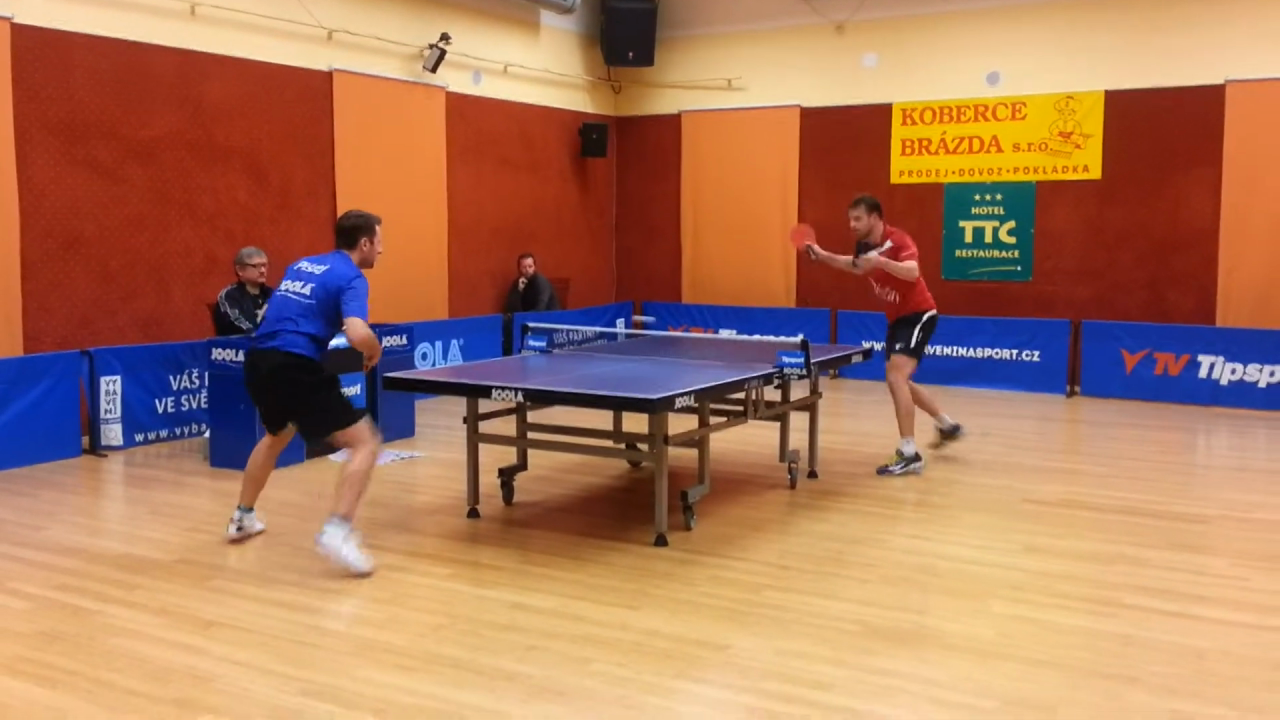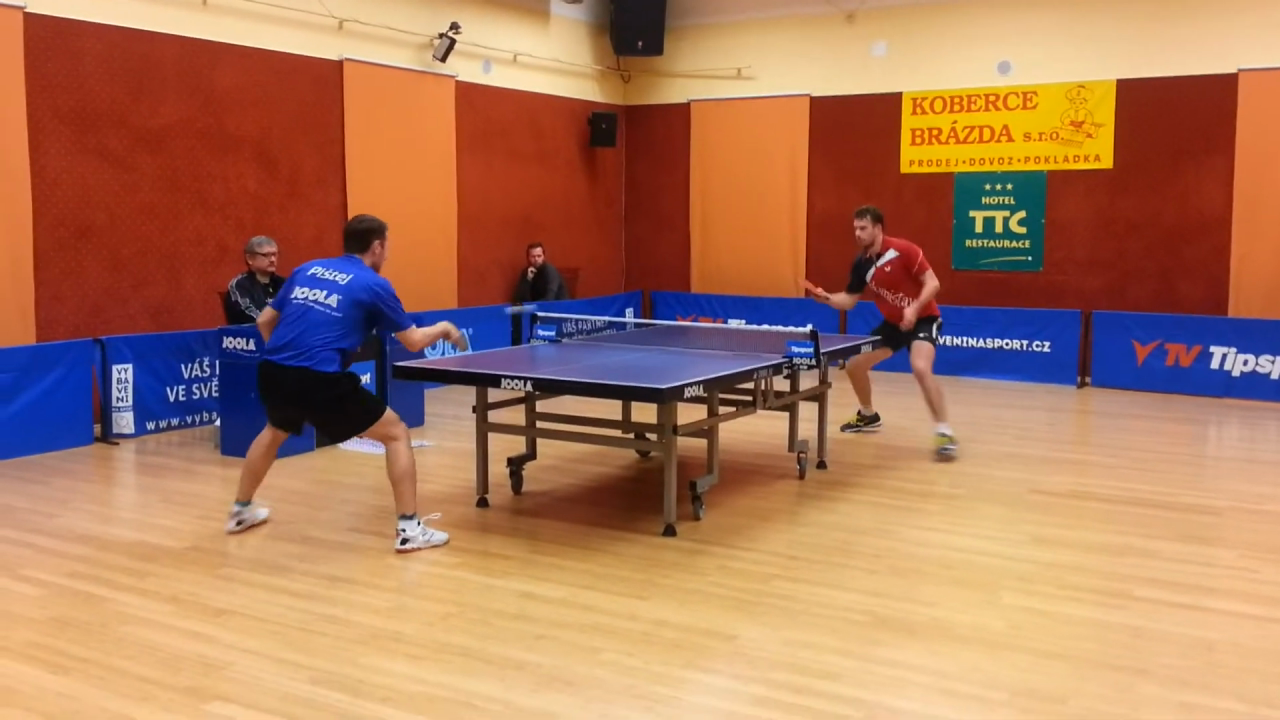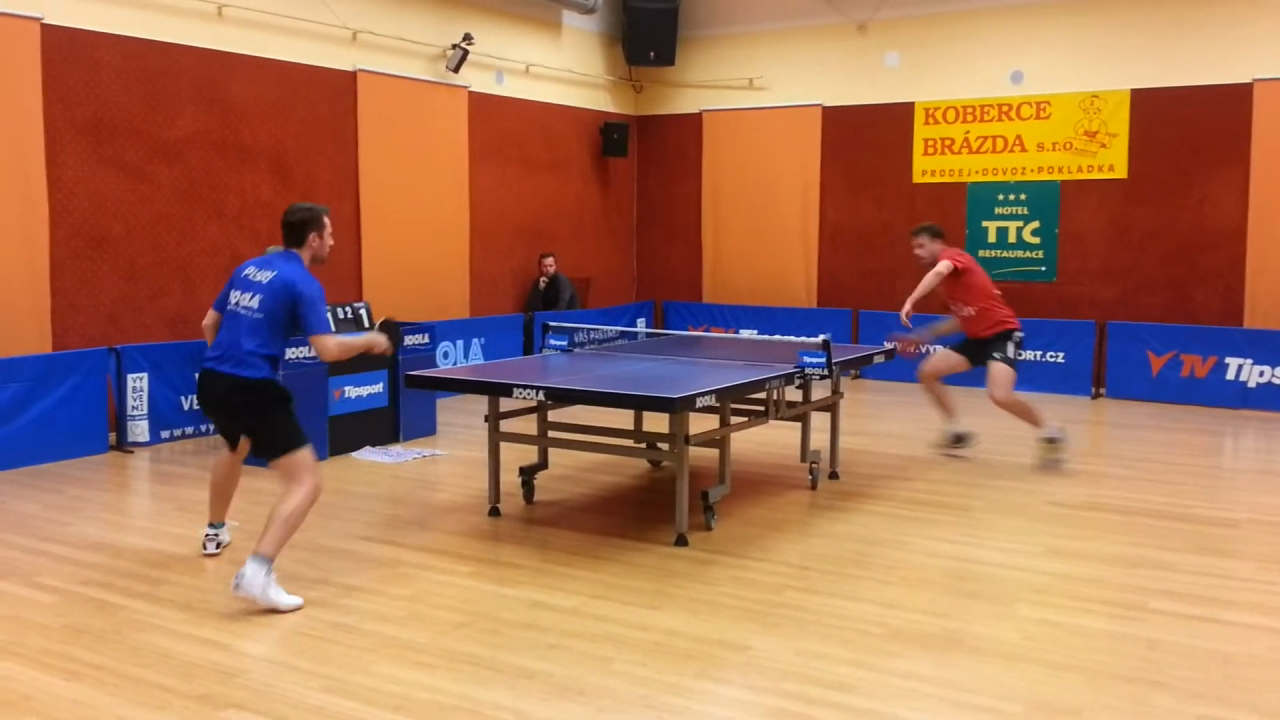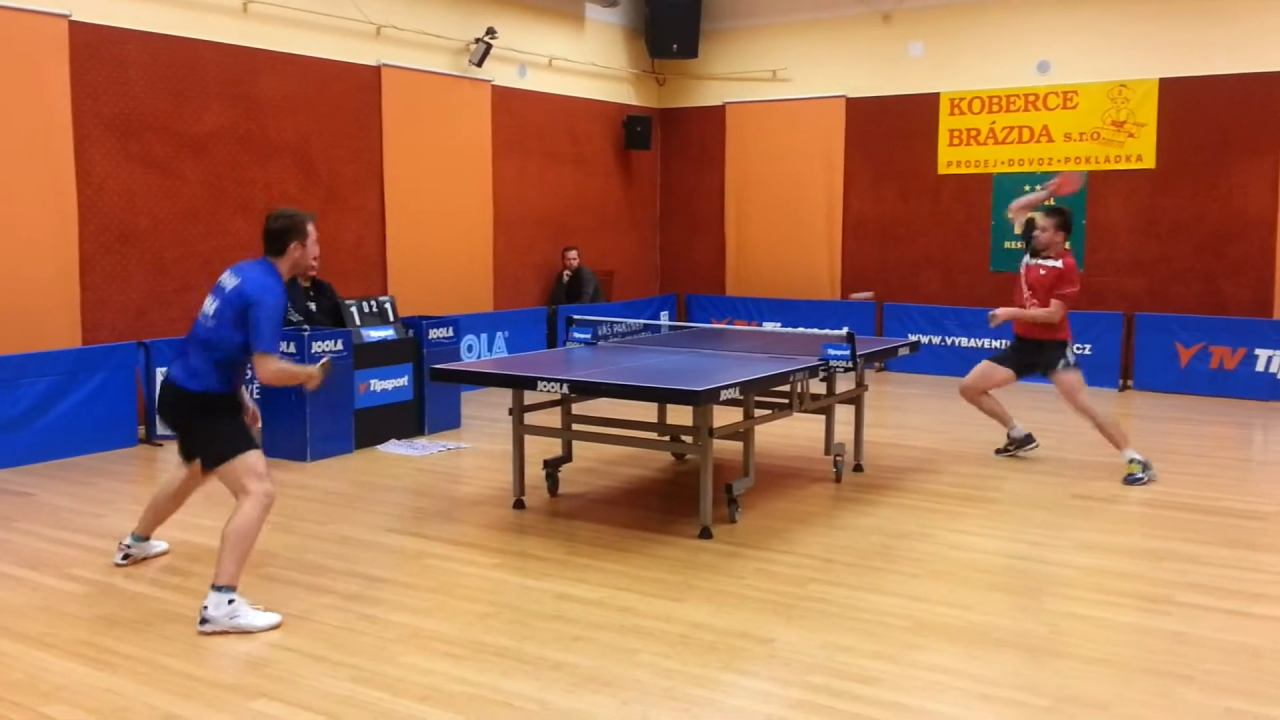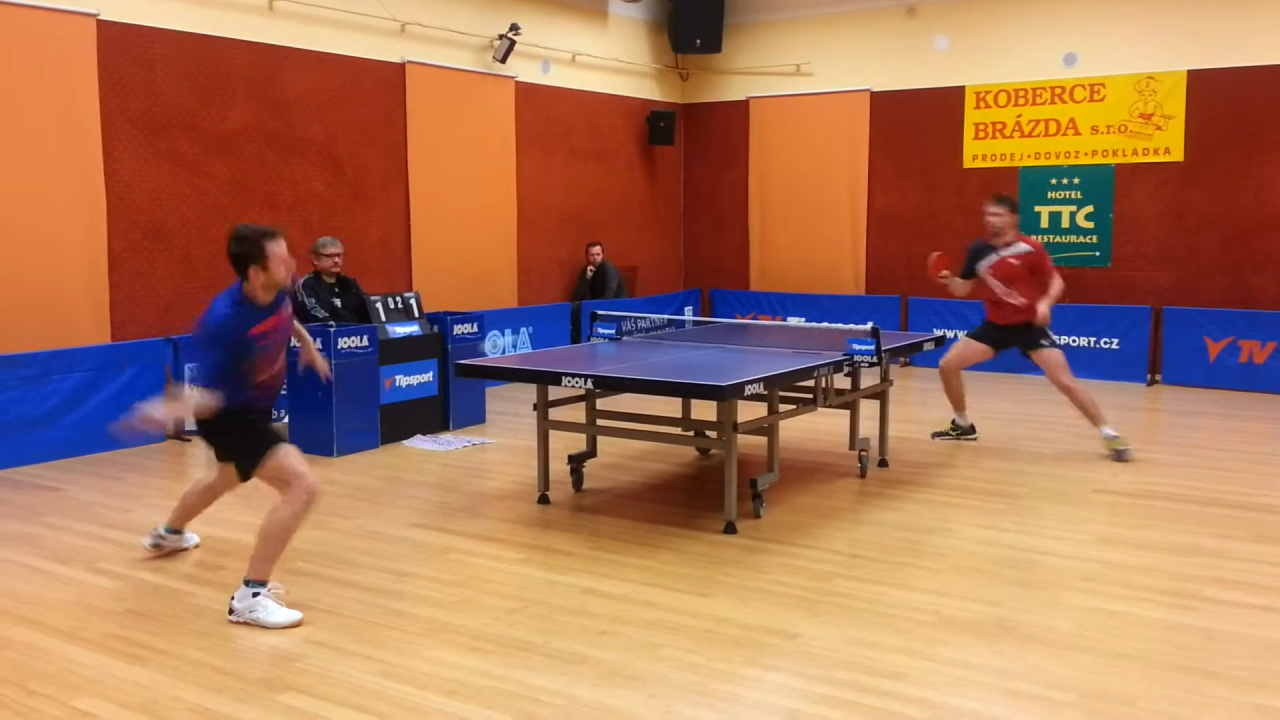
dt=0.4s
person 1, frame 1
left shoulder: (302, 265)
right shoulder: (351, 278)
left elbow: (271, 317)
right elbow: (357, 334)
right wrist: (374, 350)
left hip: (259, 360)
right hip: (296, 369)
left knee: (277, 438)
right knee: (365, 444)
left ankle: (242, 517)
right ankle: (337, 530)
person 1, frame 2
left shoulder: (306, 270)
right shoulder: (373, 285)
left elbow: (265, 320)
right elbow: (413, 341)
right wrist: (444, 329)
left hip: (274, 374)
right hip: (323, 382)
left knee: (274, 433)
right knee: (397, 436)
left ankle: (241, 508)
right ankle: (410, 528)
person 1, frame 3
left shoulder: (248, 268)
right shoulder: (303, 283)
left elbow: (210, 324)
right elbow: (328, 349)
right wrist: (370, 341)
left hip: (212, 383)
right hip: (251, 390)
left knee: (237, 448)
right knee: (306, 481)
left ankle: (215, 532)
right ankle: (255, 573)
person 1, frame 4
left shoulder: (243, 273)
right shoulder: (268, 292)
right elbow: (268, 369)
left wrist: (241, 396)
right wrist: (307, 374)
left hip: (184, 391)
right hip: (200, 402)
left knee: (199, 471)
right knee: (258, 492)
left ankle: (135, 544)
right ankle: (221, 602)
person 1, frame 5
left shoulder: (278, 290)
right shoulder: (224, 320)
right elbow: (206, 397)
left wrist: (311, 351)
right wrist: (176, 407)
left hip: (254, 411)
right hip: (230, 418)
left knee: (230, 476)
right knee: (302, 486)
left ankle: (168, 533)
right ankle: (250, 595)
person 2, frame 1
left shoulder: (898, 241)
right shoulder: (864, 245)
left elbow: (911, 271)
right elbow: (853, 265)
left wrist: (882, 262)
right wrist: (824, 256)
left hip: (919, 316)
right hip: (898, 320)
left knee: (896, 379)
right knee: (899, 380)
left ankle: (908, 454)
right ankle: (947, 425)
person 2, frame 2
left shoulder: (903, 250)
right shoulder: (860, 262)
left elbow: (933, 283)
right elbow: (847, 302)
left wrist: (915, 306)
right wrist: (824, 297)
left hip: (923, 319)
right hip: (890, 323)
left knee: (921, 369)
right knee: (855, 367)
left ankle: (944, 433)
right ankle: (868, 415)
person 2, frame 3
left shoulder: (953, 256)
right shoulder: (945, 268)
left elbow: (939, 270)
left wrist: (909, 301)
right wrist: (923, 336)
left hip: (1002, 335)
right hip: (978, 337)
left knee: (1000, 395)
right knee: (927, 372)
left ankle: (1048, 433)
right ankle: (955, 431)
person 2, frame 4
left shoulder: (1066, 268)
right shoulder: (1039, 245)
left elbow: (1055, 315)
right elbow: (1015, 209)
left wrist: (1012, 313)
right wrist: (1047, 192)
left hip: (1053, 345)
right hip: (1023, 344)
left knee: (1080, 403)
right knee: (969, 388)
left ankle: (1135, 459)
right ankle: (1019, 436)
person 2, frame 5
left shoulder: (1030, 249)
right shoulder: (977, 251)
left elbow: (1056, 283)
right elbow: (963, 290)
left wrist: (1045, 303)
right wrist: (951, 281)
left hip: (1032, 325)
right hip: (996, 325)
left knee: (1064, 381)
right knee: (947, 365)
left ankle: (1110, 435)
right ankle: (962, 424)
